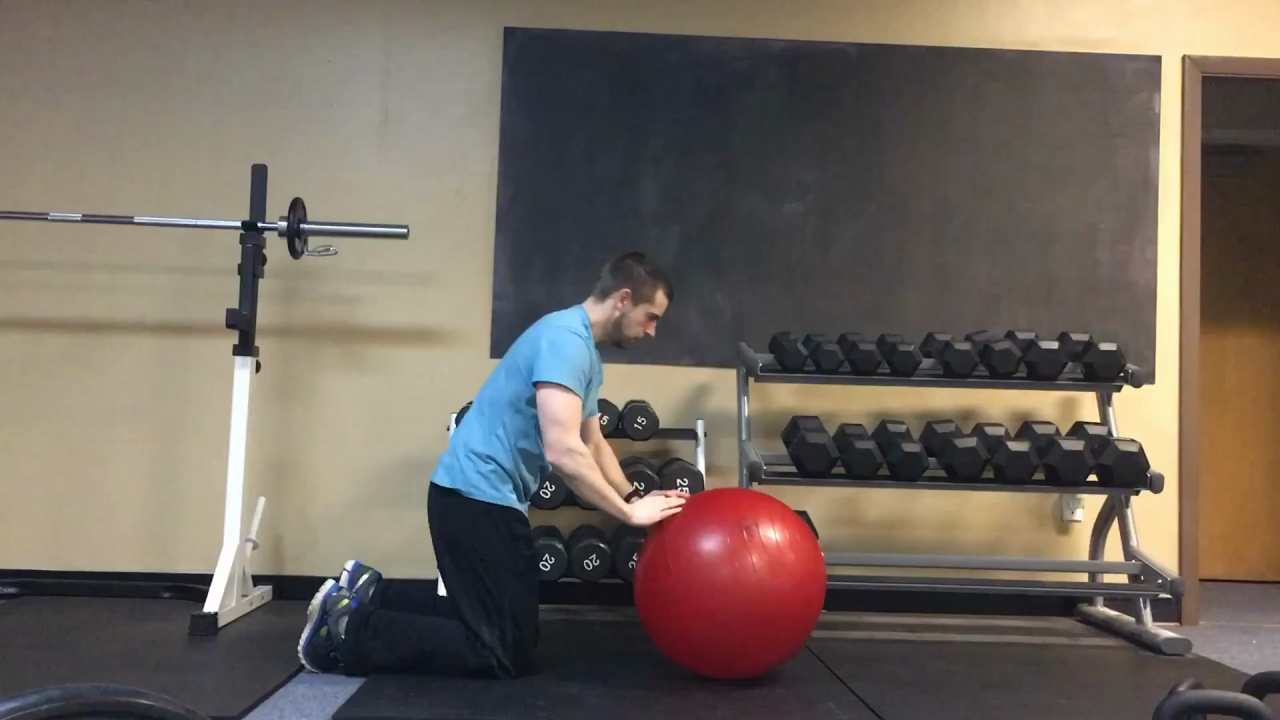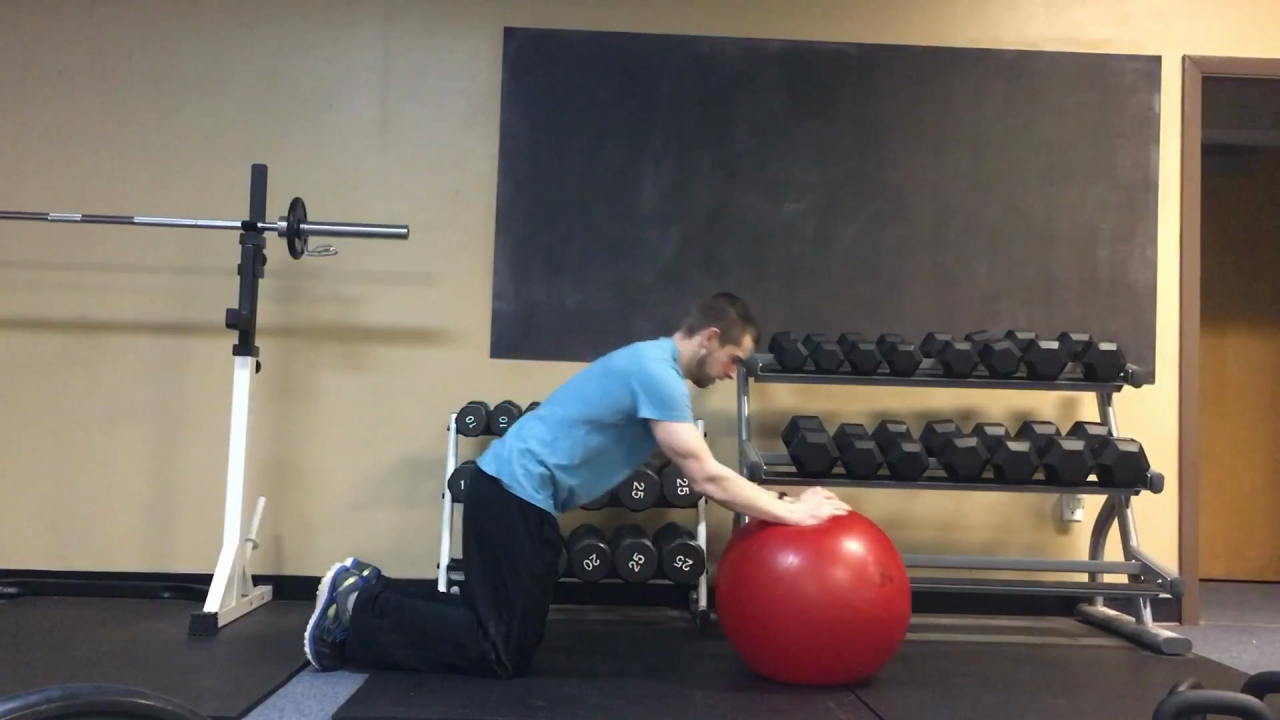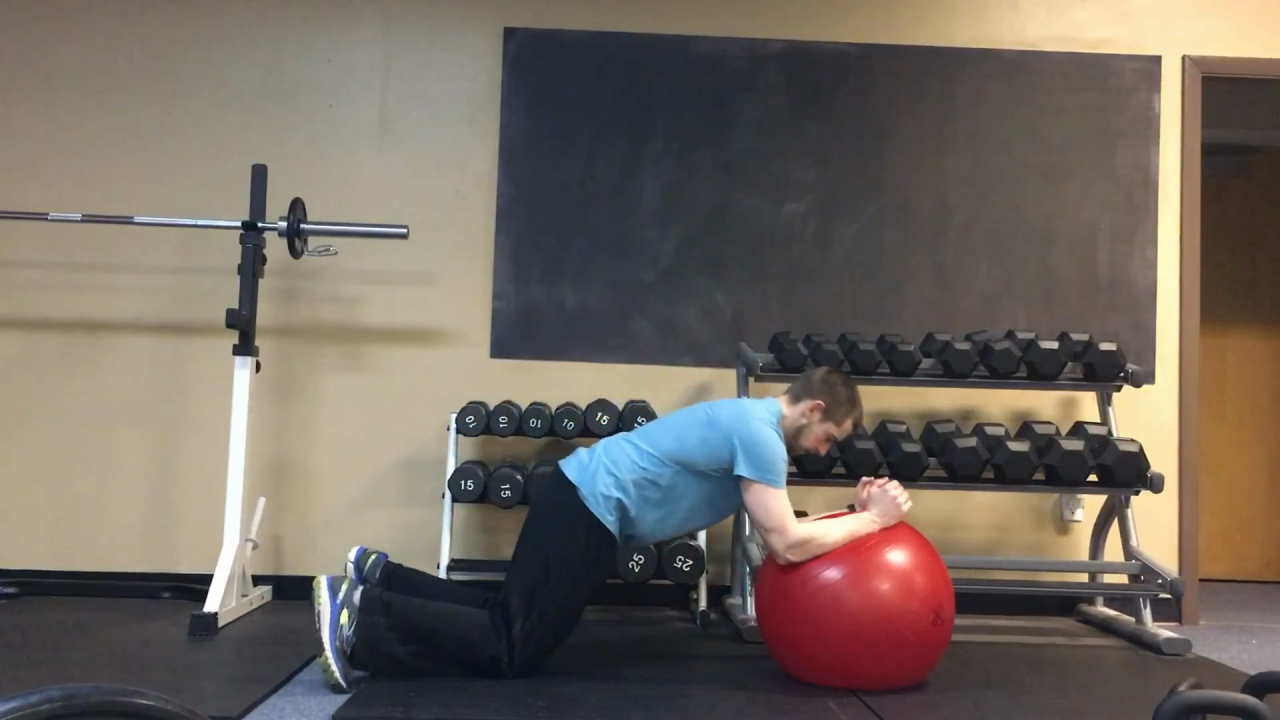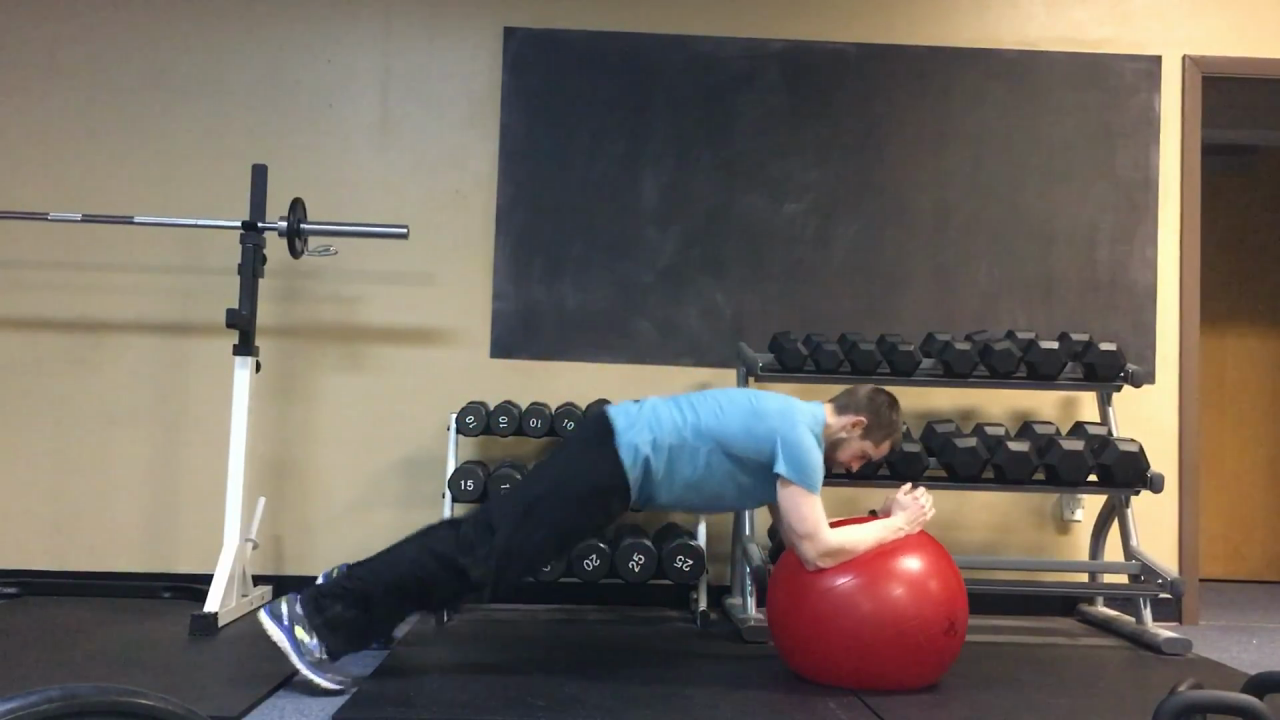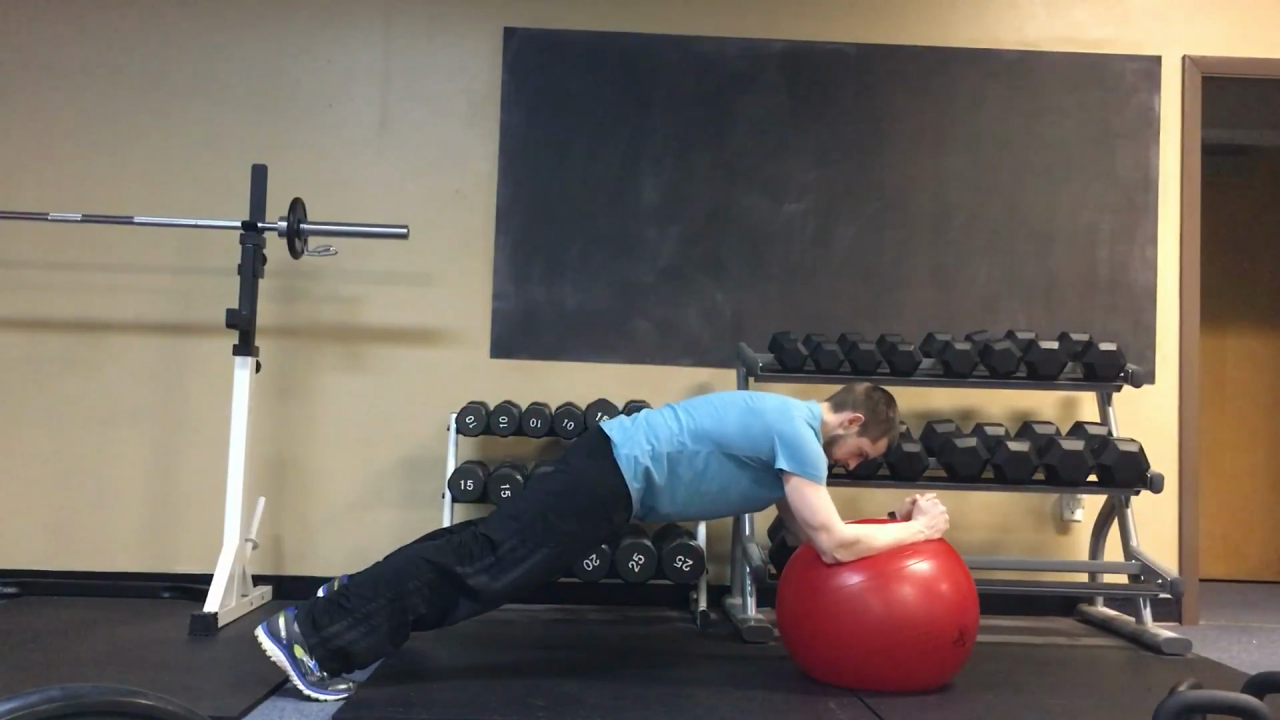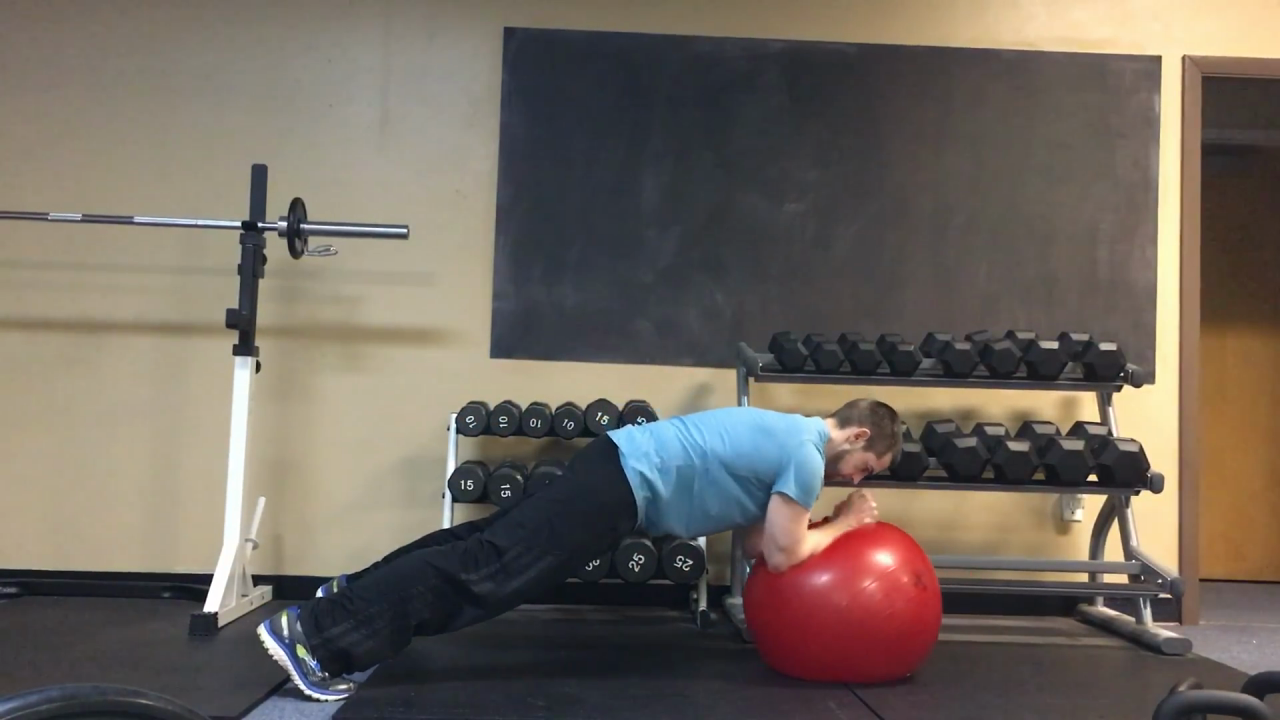
dt=0.7s
person 1, frame 1
left shoulder: (581, 346)
right shoulder: (566, 339)
left elbow: (593, 444)
right elbow: (563, 452)
left wrist: (633, 501)
right wrist: (628, 513)
left hip: (478, 494)
right hip: (476, 497)
left knee: (493, 625)
right knee: (506, 653)
left ankle: (368, 596)
right ankle: (349, 628)
person 1, frame 2
left shoulder: (656, 367)
right shoulder: (657, 371)
left elbow: (705, 475)
right elbow: (706, 478)
left wrist: (780, 504)
right wrist: (791, 513)
left hip: (509, 488)
right hip: (516, 493)
left knee: (504, 630)
right knee: (506, 652)
left ankle: (368, 593)
right ankle: (357, 615)
person 1, frame 3
left shoulder: (752, 421)
right shoulder: (759, 434)
left elbow: (781, 529)
right elbow: (786, 544)
left wrist: (855, 511)
right wrist: (872, 521)
left hip: (580, 495)
right hip: (591, 506)
left knee: (509, 619)
right knee: (511, 647)
left ankle: (377, 581)
right ankle: (359, 618)
person 1, frame 4
left shoulder: (789, 421)
right shoulder: (802, 436)
left elbow: (797, 533)
right elbow: (816, 551)
left wrist: (881, 518)
right wrist: (897, 525)
left hip: (611, 445)
right hip: (617, 458)
left knee: (489, 544)
right knee: (488, 547)
left ankle: (347, 594)
right ankle: (314, 619)
person 1, frame 5
left shoulder: (788, 426)
right shoulder: (799, 433)
left elbow: (807, 531)
right elbow: (833, 545)
left wrist: (896, 520)
right wrist: (917, 530)
left hip: (610, 465)
right hip: (614, 474)
left knee: (483, 551)
right knee: (483, 566)
left ankle: (348, 601)
right ankle: (310, 635)
person 1, frame 6
left shoulder: (789, 436)
right shoulder: (805, 455)
left elbow: (758, 543)
right elbow: (785, 558)
left wrist: (830, 523)
right wrist: (844, 523)
left hip: (615, 467)
right hip: (619, 488)
left knee: (483, 548)
right knee: (483, 570)
left ankle: (351, 596)
right ankle: (309, 634)
